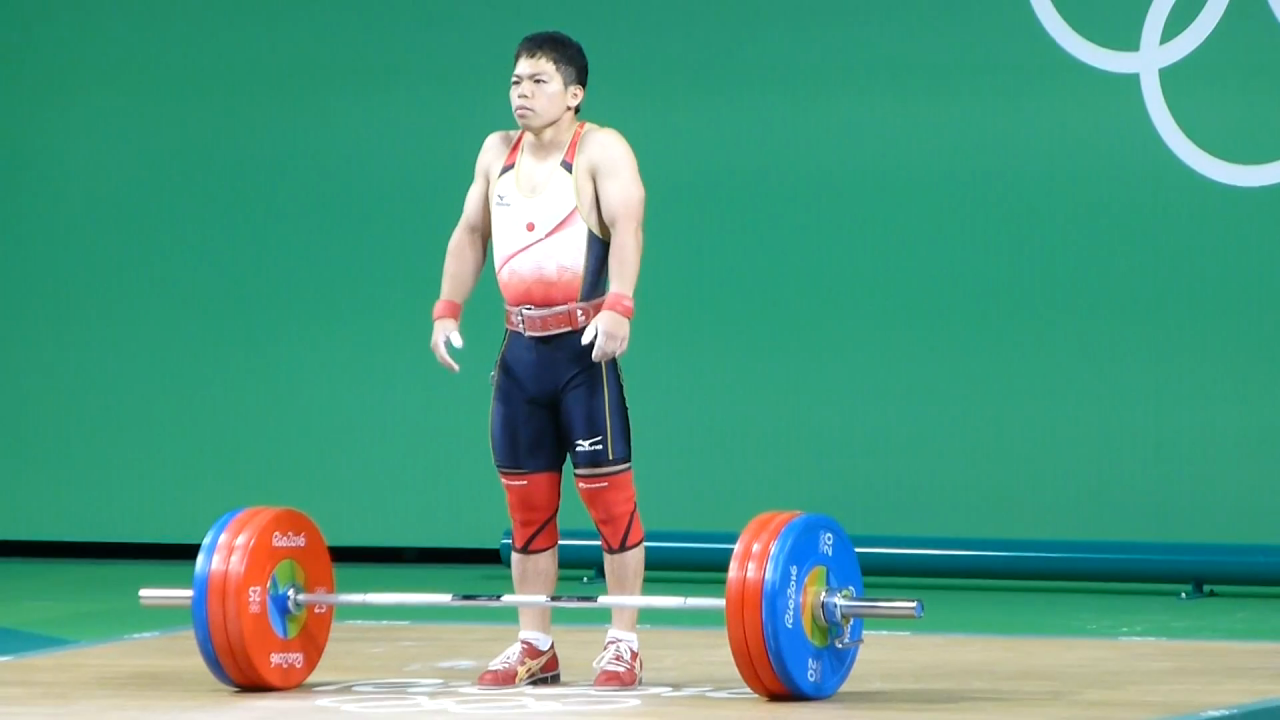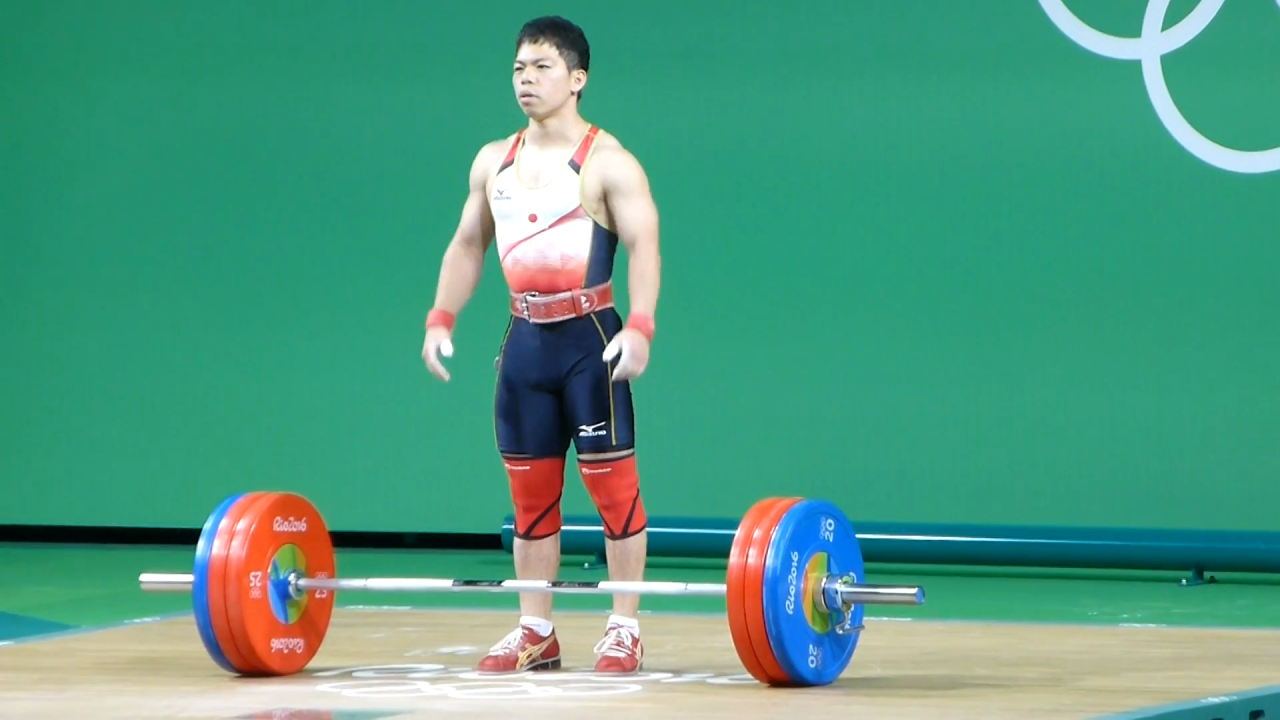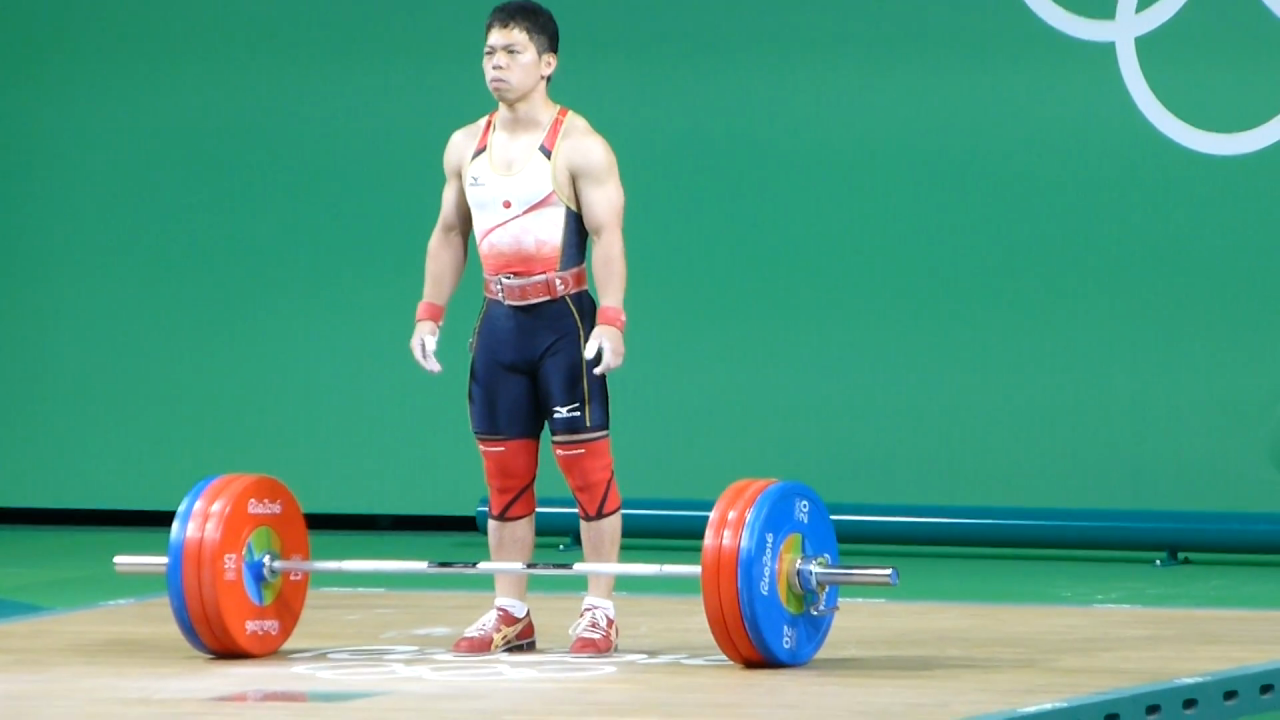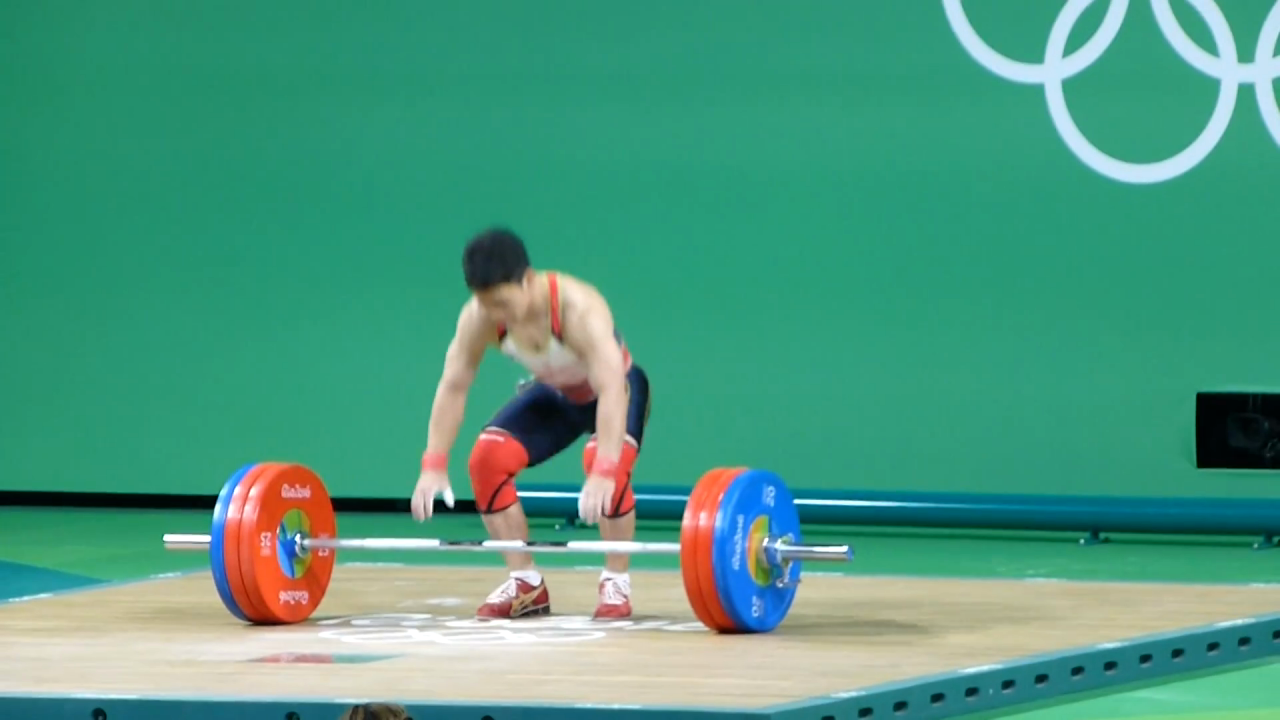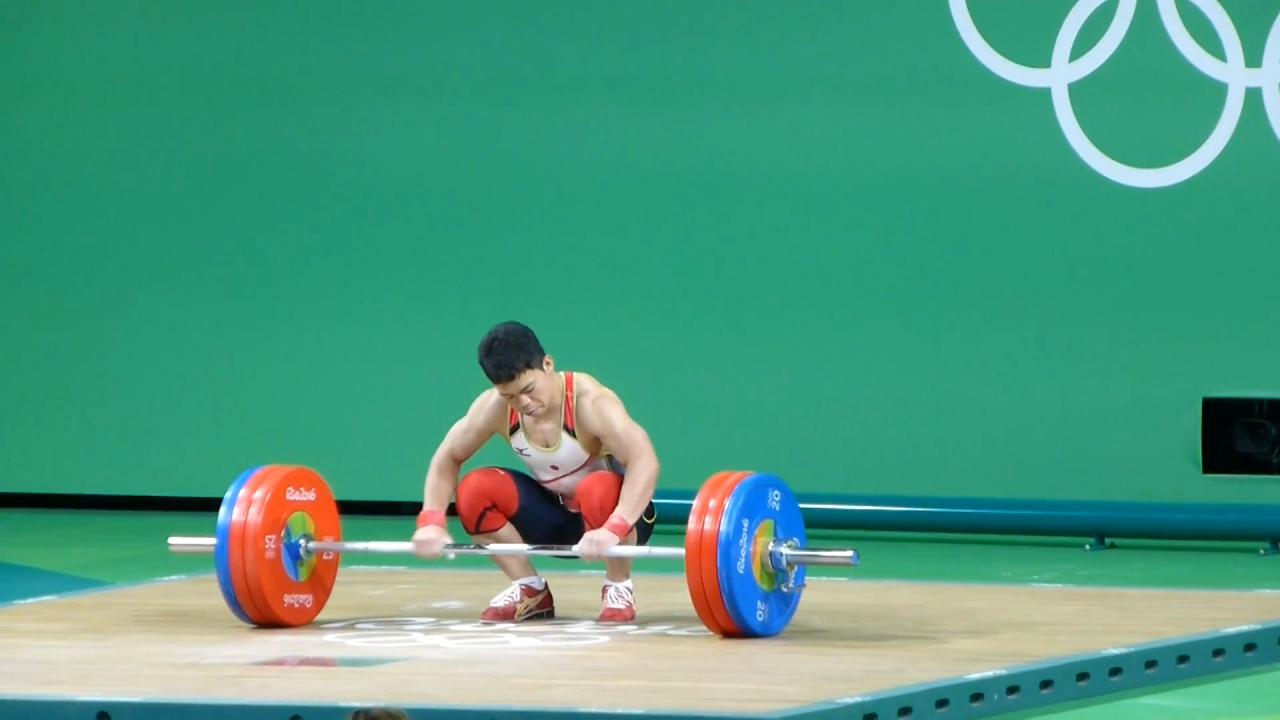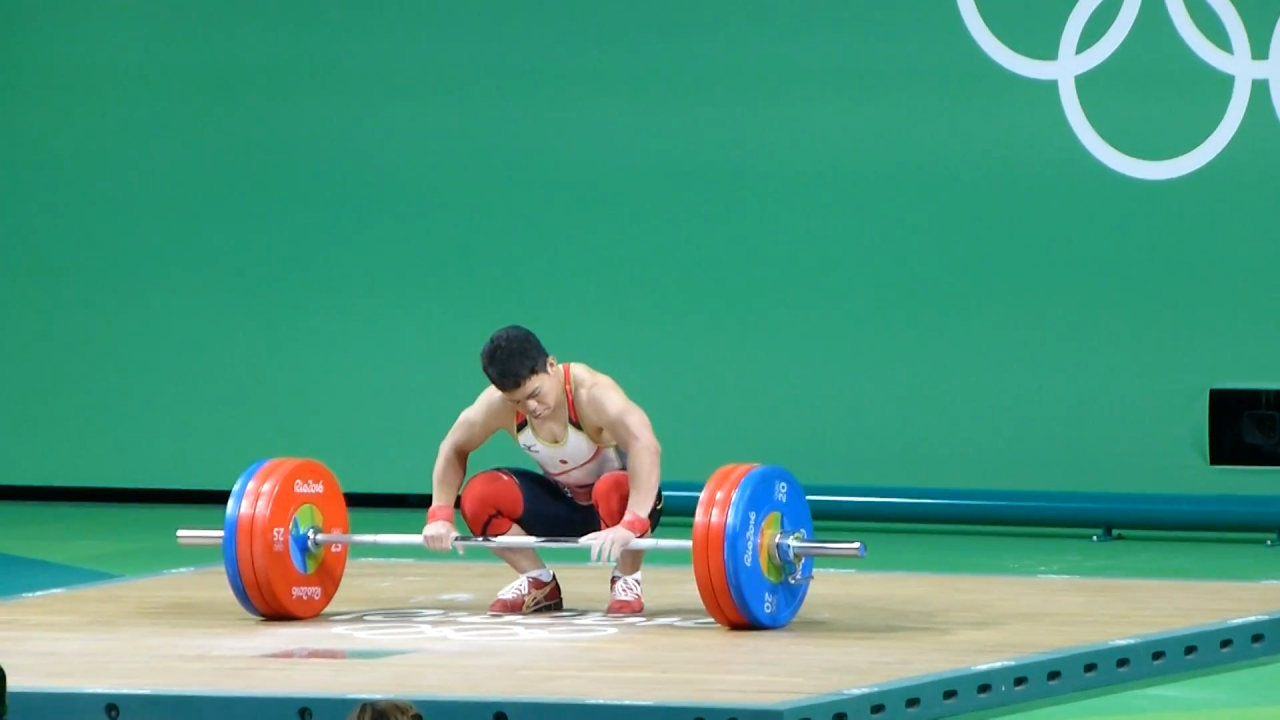
dt=0.7s
person 1, frame 1
left shoulder: (601, 148)
right shoulder: (497, 151)
left elbow: (627, 227)
right elbow: (469, 233)
left wrist: (618, 306)
right wrist: (447, 310)
left hip: (582, 351)
right hip: (518, 350)
left knee: (609, 496)
right knee: (526, 502)
left ankle: (623, 644)
right ankle: (534, 644)
person 1, frame 2
left shoulder: (606, 158)
right shoulder: (494, 158)
left elbow: (644, 243)
right elbow: (469, 241)
left wrist: (639, 327)
right wrist: (440, 319)
left hip: (588, 336)
right hip: (524, 338)
left knee: (611, 482)
right knee: (530, 490)
left ankle: (624, 629)
right ankle: (536, 630)
person 1, frame 3
left shoulder: (579, 144)
right shoulder: (464, 146)
left elbow: (607, 237)
right elbow: (449, 233)
left wrist: (611, 319)
right wrist: (429, 312)
left hip: (564, 320)
right hip: (498, 322)
left knee: (586, 467)
right knee: (505, 475)
left ankle: (599, 610)
right ankle: (510, 613)
person 1, frame 4
left shoulder: (579, 308)
right shoulder: (479, 315)
left elbow: (612, 390)
right elbow: (453, 386)
left wrist: (604, 471)
right wrist: (432, 467)
left hip: (614, 390)
right hip: (553, 394)
left knee: (602, 468)
right knee: (487, 458)
left ankle: (616, 581)
right ankle: (526, 581)
person 1, frame 5
left shoulder: (590, 401)
right shoulder: (493, 406)
left elbow: (645, 462)
right elbow: (447, 457)
left wrist: (613, 529)
right wrist: (431, 521)
left hip: (610, 512)
right hip: (554, 514)
left knee: (598, 489)
right knee: (474, 490)
left ankle: (619, 587)
right ankle: (530, 589)
person 1, frame 6
left shoulder: (591, 391)
right shoulder: (497, 403)
left elbow: (646, 445)
right elbow: (454, 449)
left wrist: (631, 525)
right wrist: (441, 516)
left hip: (616, 503)
right hip: (564, 505)
left knee: (615, 489)
right knee: (479, 495)
left ankle: (627, 579)
right ankle: (539, 582)
